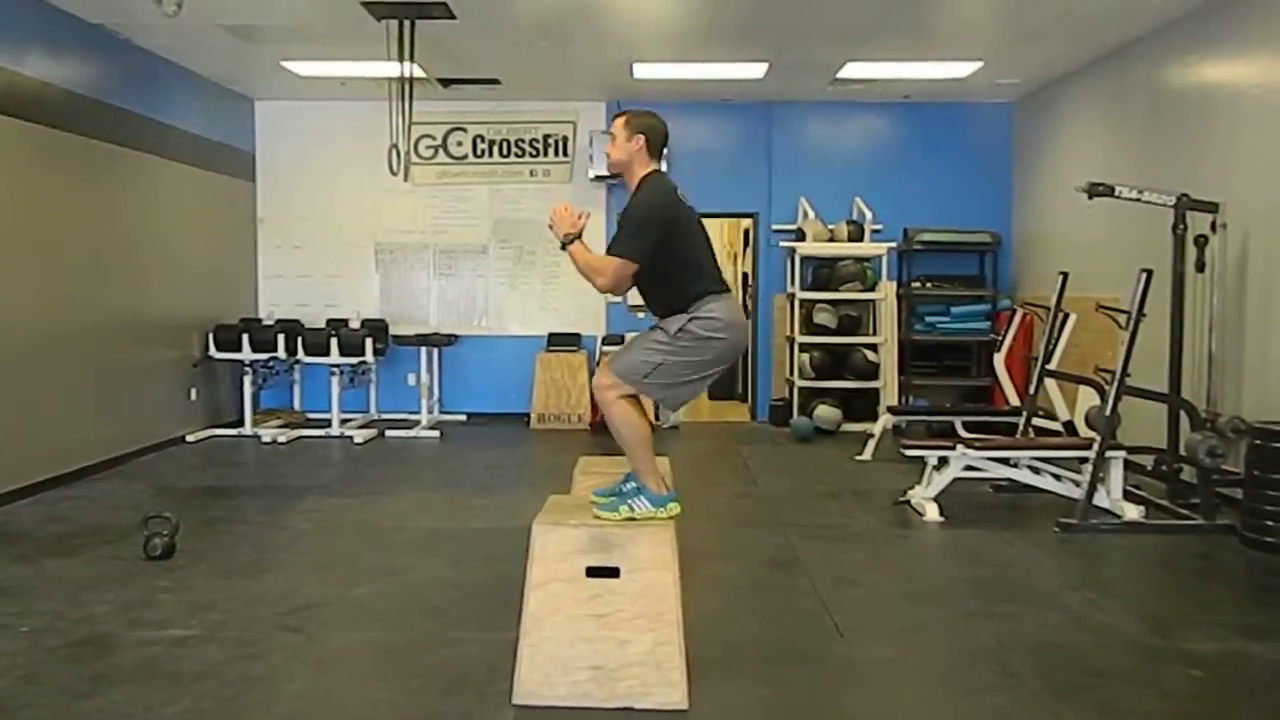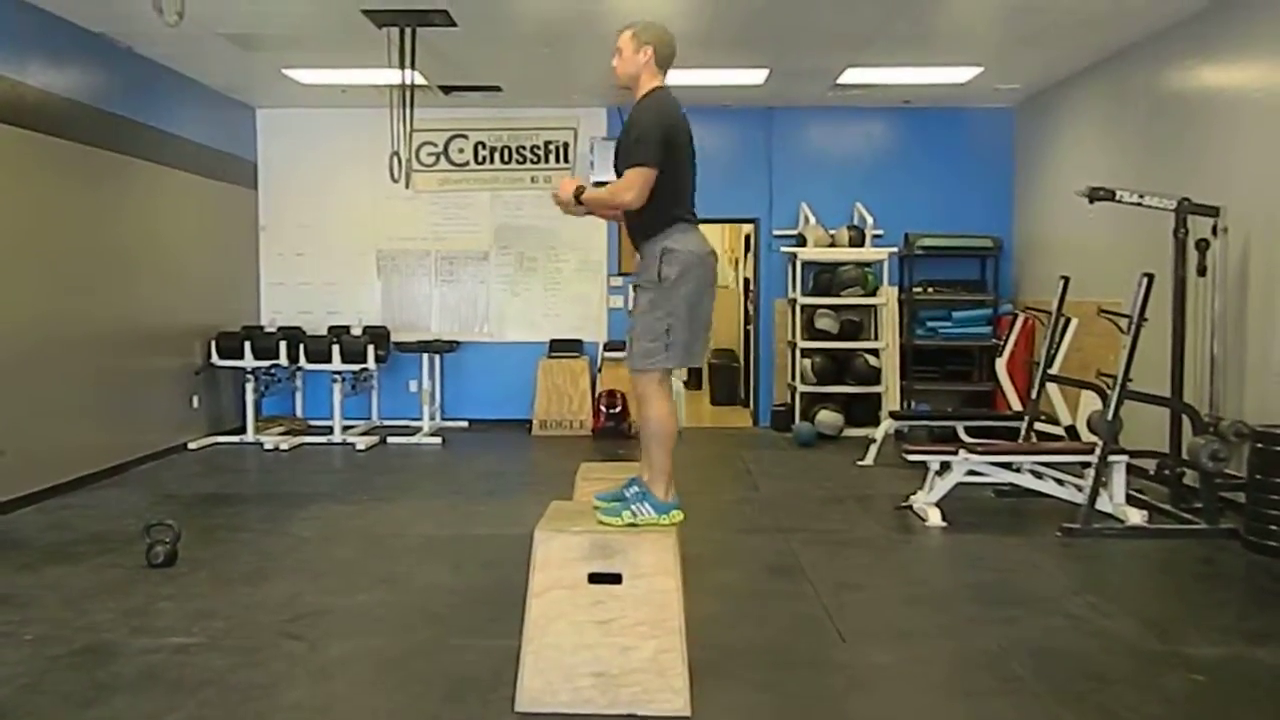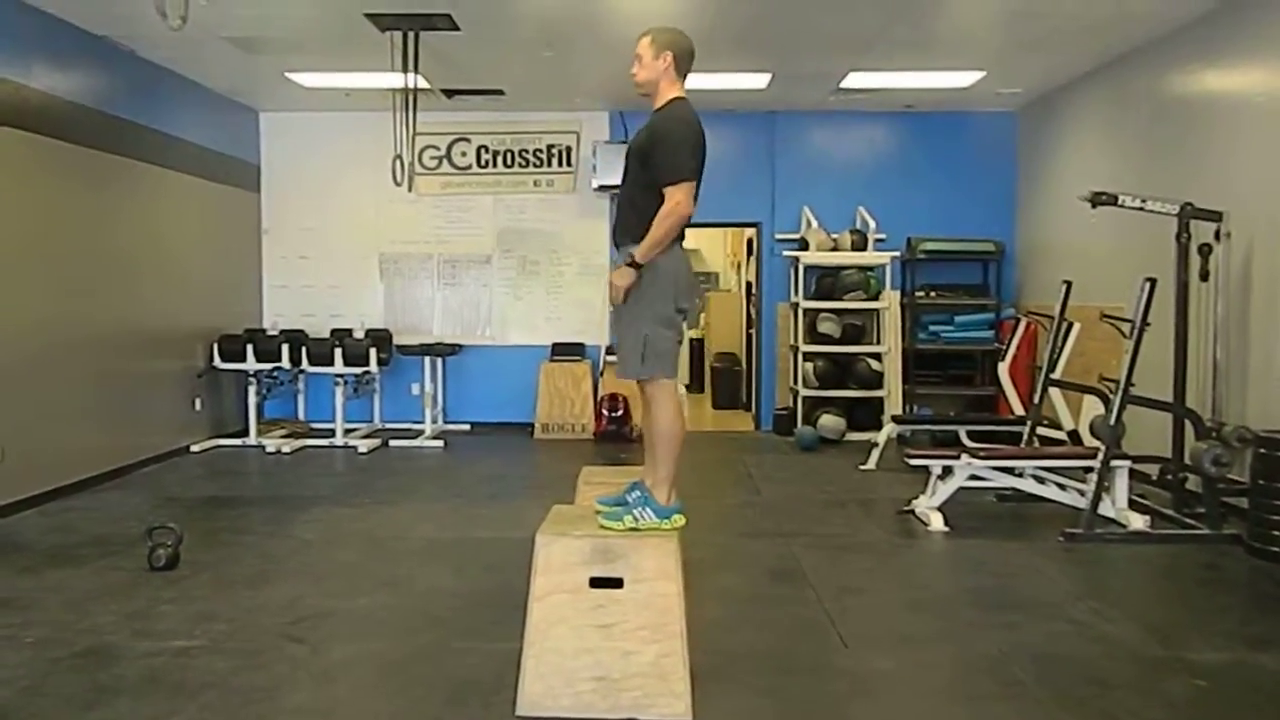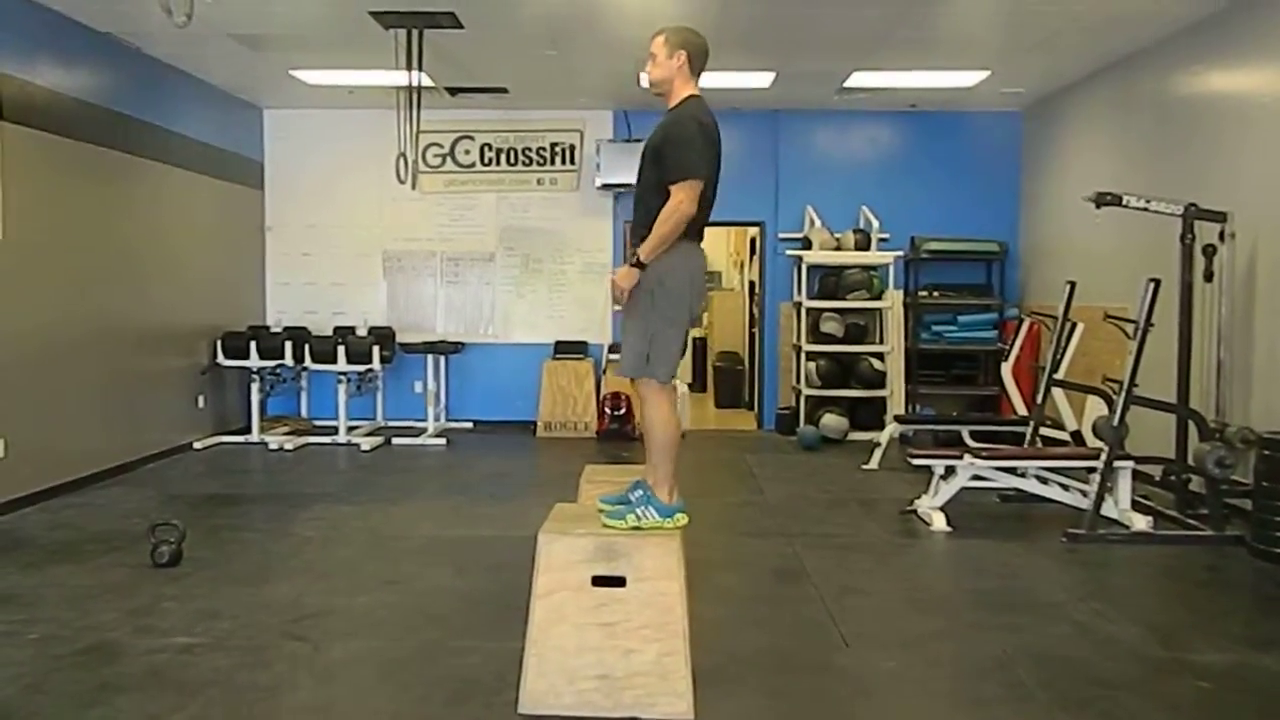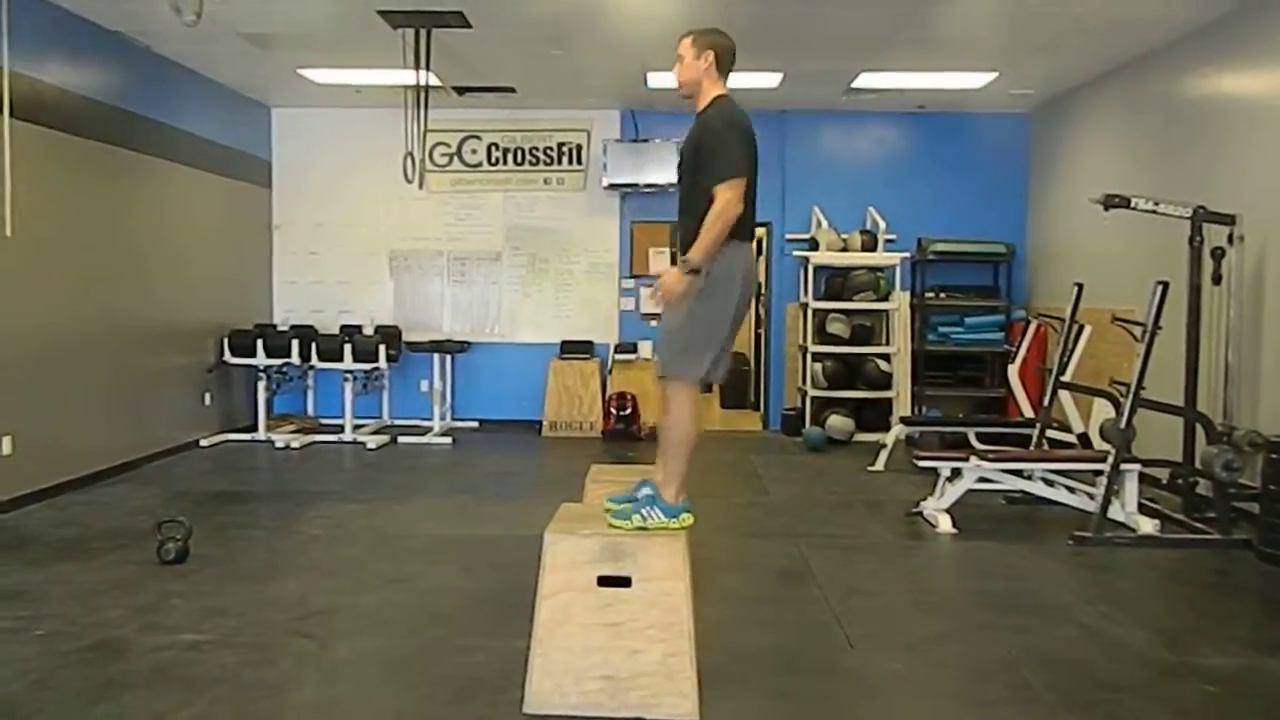
dt=0.3s
person 1, frame 1
left shoulder: (648, 205)
right shoulder: (656, 198)
left elbow: (607, 280)
right elbow: (622, 281)
left wrist: (569, 241)
right wrist: (579, 240)
left hip: (706, 324)
right hip: (703, 318)
left knee: (608, 385)
right knee: (618, 383)
left ankle: (655, 495)
right ankle: (645, 480)
person 1, frame 2
left shoulder: (650, 113)
right shoulder: (655, 112)
left elbow: (632, 193)
left wrist: (578, 195)
right wrist: (587, 200)
left hip: (671, 255)
right hip: (669, 253)
left knee: (648, 377)
right knee: (647, 374)
left ankle: (659, 498)
right ankle: (650, 482)
person 1, frame 3
left shoulder: (674, 123)
right shoulder: (666, 121)
left elbow: (679, 205)
left wrist: (632, 264)
left hip: (649, 266)
right hip: (646, 265)
left knee: (658, 382)
right knee: (650, 381)
left ankle: (662, 502)
right ankle: (651, 486)
person 1, frame 4
left shoulder: (687, 122)
right shoulder: (683, 120)
left elbow: (683, 204)
left wrist: (636, 262)
left hip: (665, 264)
right hip: (662, 263)
left knee: (652, 383)
right knee: (649, 381)
left ankle: (665, 501)
right ankle: (654, 486)
person 1, frame 5
left shoulder: (722, 122)
right shoulder: (713, 121)
left elbow: (730, 201)
left wrist: (688, 269)
left hip: (718, 267)
right hip: (709, 265)
left knee: (679, 382)
right knee: (677, 380)
left ankle: (670, 501)
right ankle: (661, 484)
